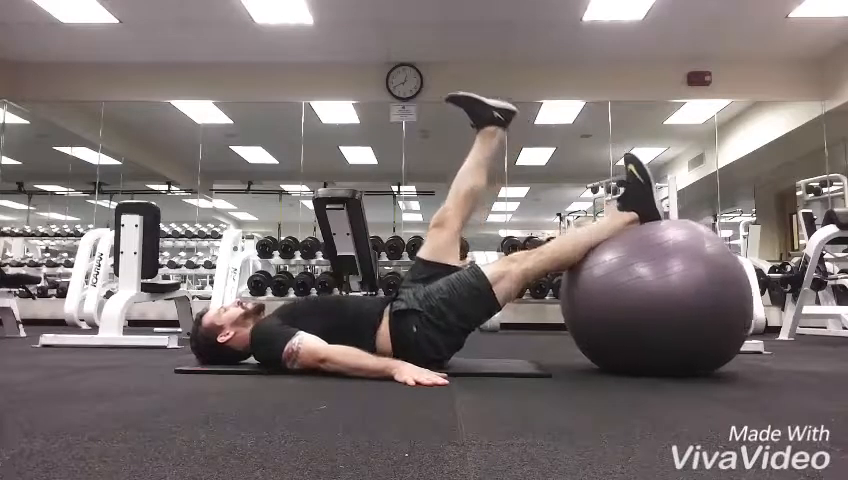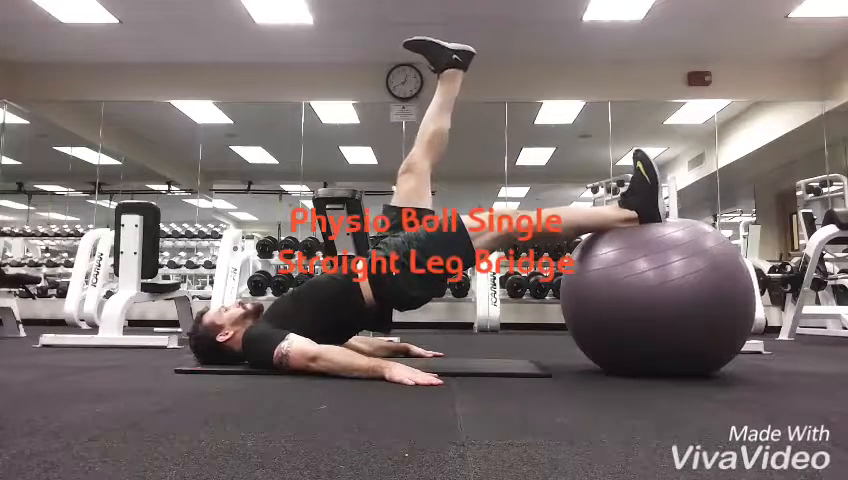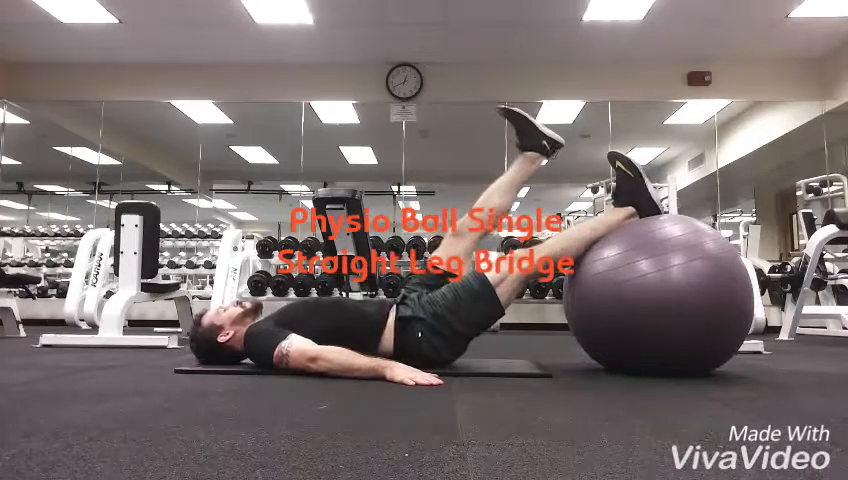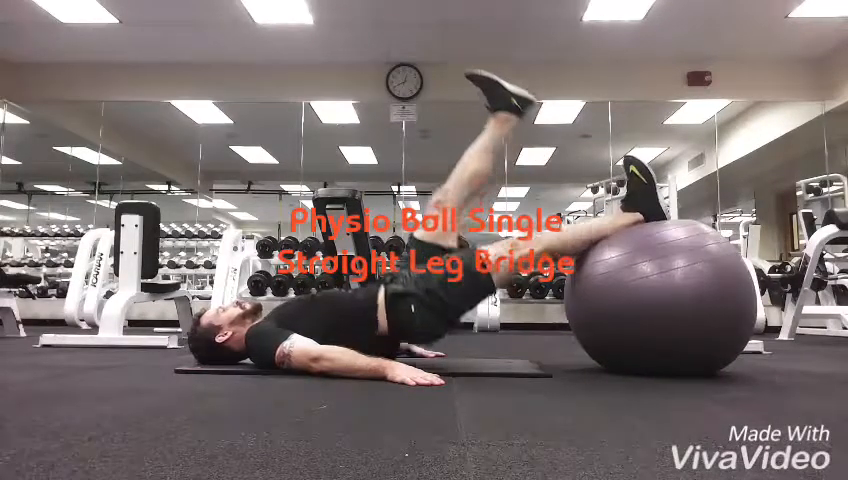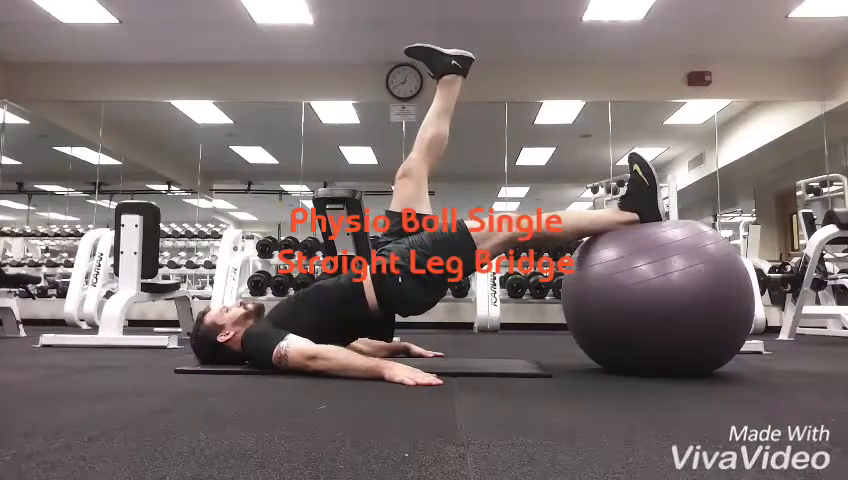
dt=1s
person 1, frame 1
left shoulder: (276, 327)
right shoulder: (265, 338)
right elbow: (323, 355)
right wrist: (396, 365)
left hip: (405, 310)
right hip: (413, 326)
left knee: (445, 223)
right knee: (522, 263)
right ankle: (629, 214)
person 1, frame 2
left shoulder: (269, 325)
right shoulder: (259, 341)
left elbow: (340, 340)
right elbow: (313, 357)
right wrist: (387, 368)
left hip: (387, 261)
right hip: (398, 272)
left knee: (415, 169)
right knee: (510, 223)
left ankle: (450, 72)
right ankle: (631, 212)
person 1, frame 3
left shoulder: (274, 325)
right shoulder: (260, 340)
right elbow: (315, 358)
right wrist: (388, 366)
left hip: (408, 310)
right hip: (421, 333)
left knee: (464, 232)
right knee: (522, 260)
left ankle: (532, 153)
right ankle: (629, 211)
person 1, frame 4
left shoulder: (271, 326)
right shoulder: (260, 341)
right elbow: (314, 357)
right wrist: (388, 367)
left hip: (402, 293)
right hip: (410, 305)
left knee: (445, 202)
right knee: (523, 246)
left ankle: (505, 112)
right ankle: (633, 216)
person 1, frame 5
left shoulder: (270, 327)
right shoulder: (257, 341)
left elbow: (344, 339)
right elbow: (311, 356)
right wrist: (386, 368)
left hip: (388, 266)
right hip: (399, 279)
left knee: (412, 173)
right knee: (514, 225)
left ankle: (449, 79)
right ankle: (632, 213)
